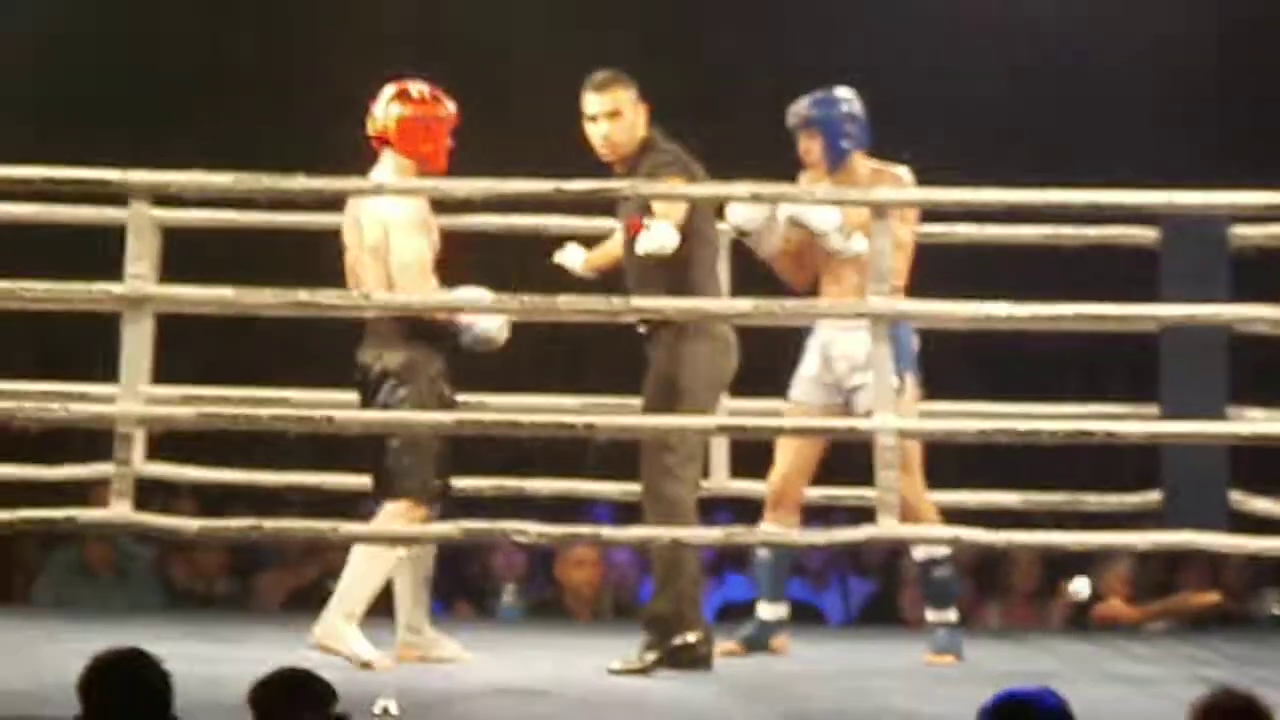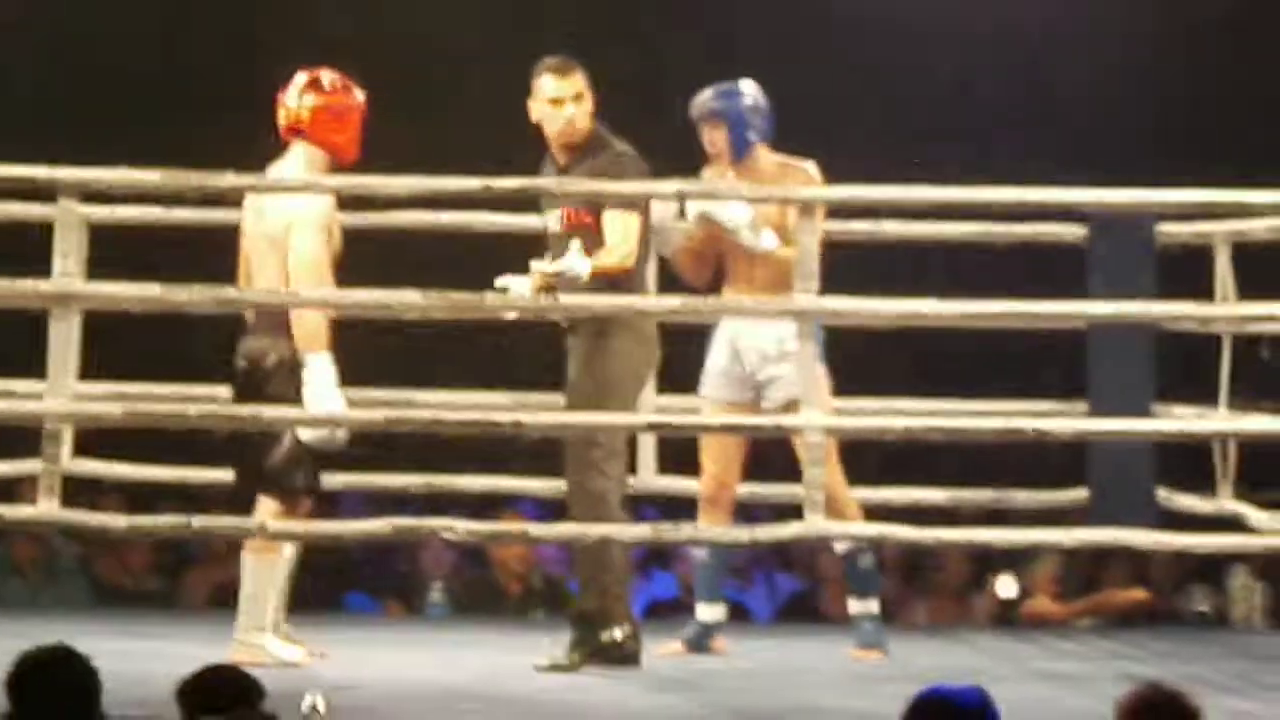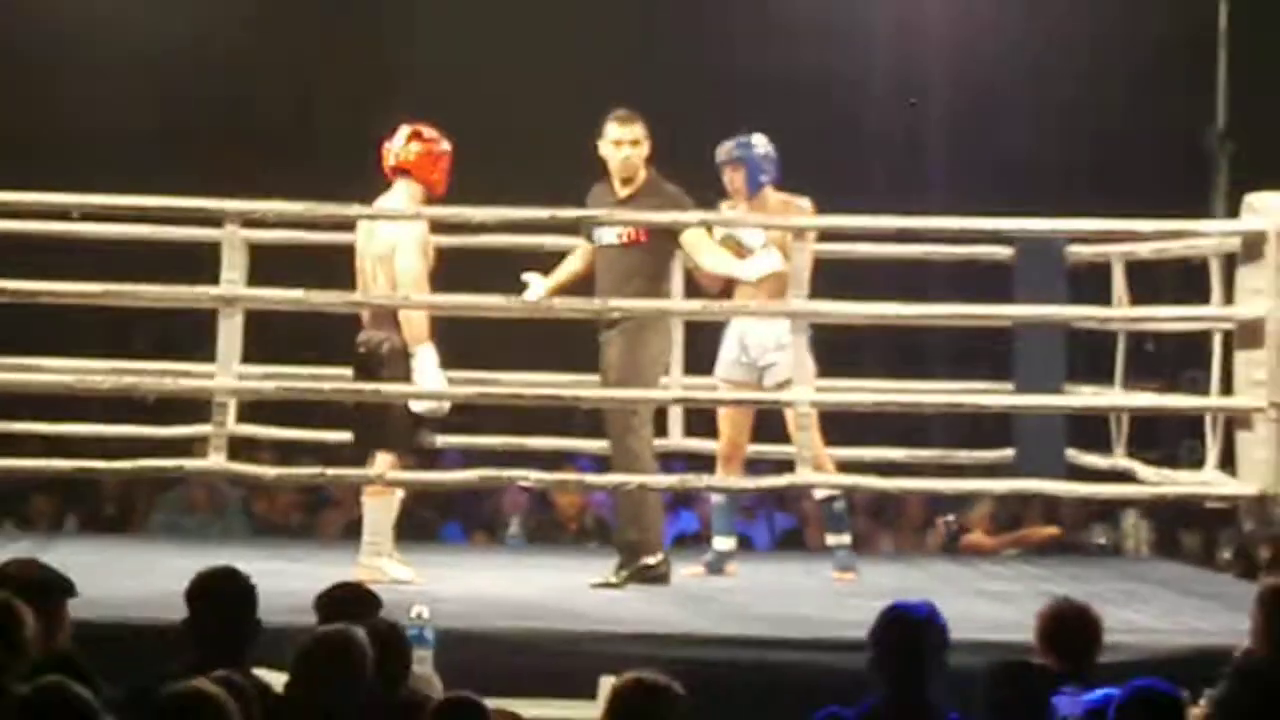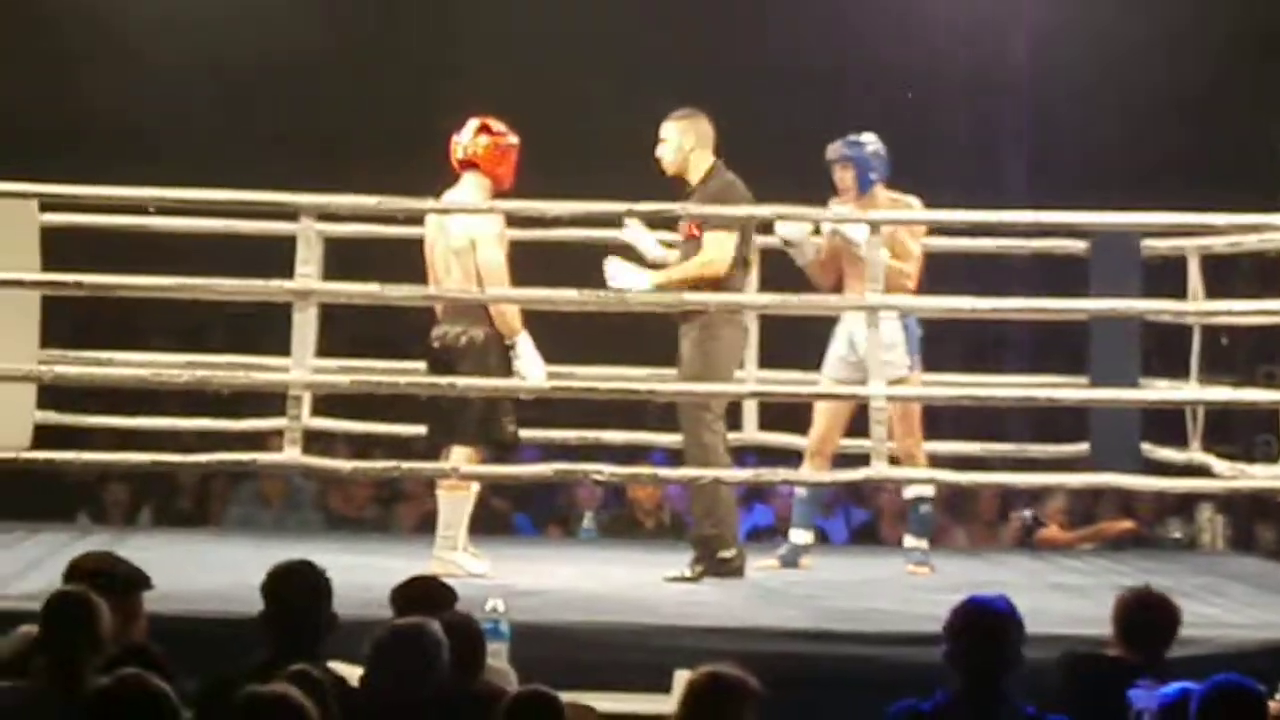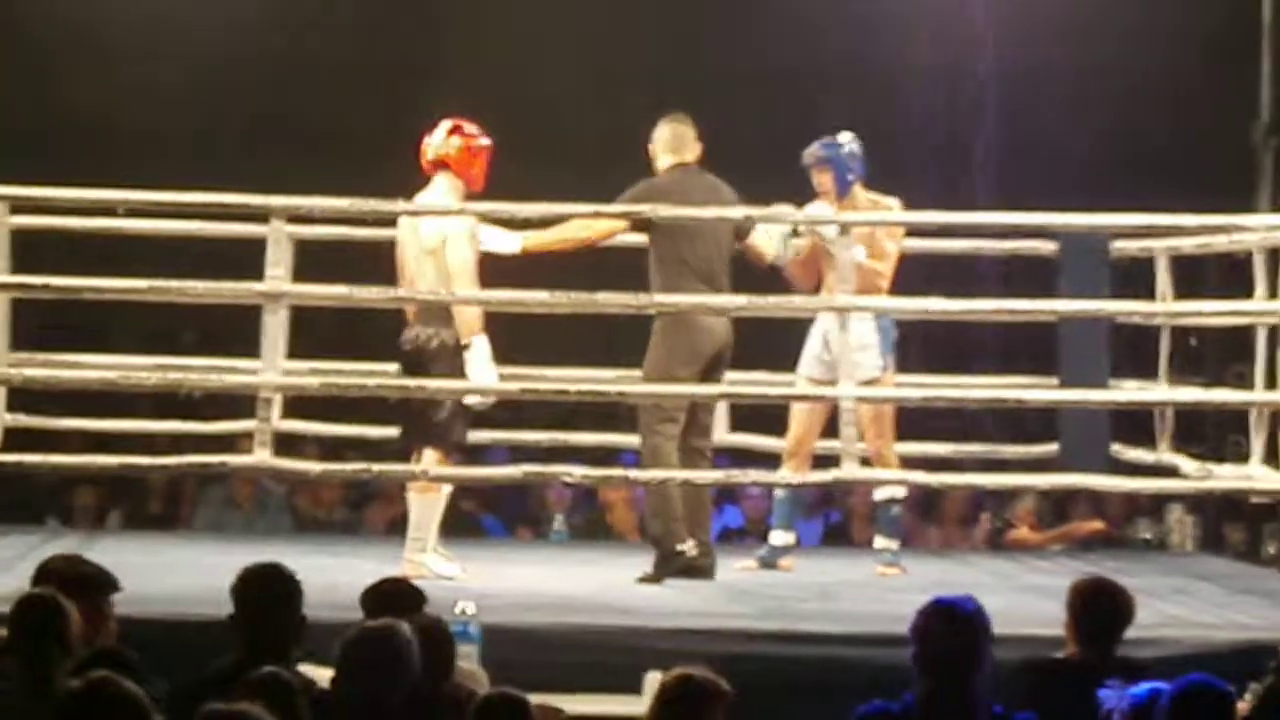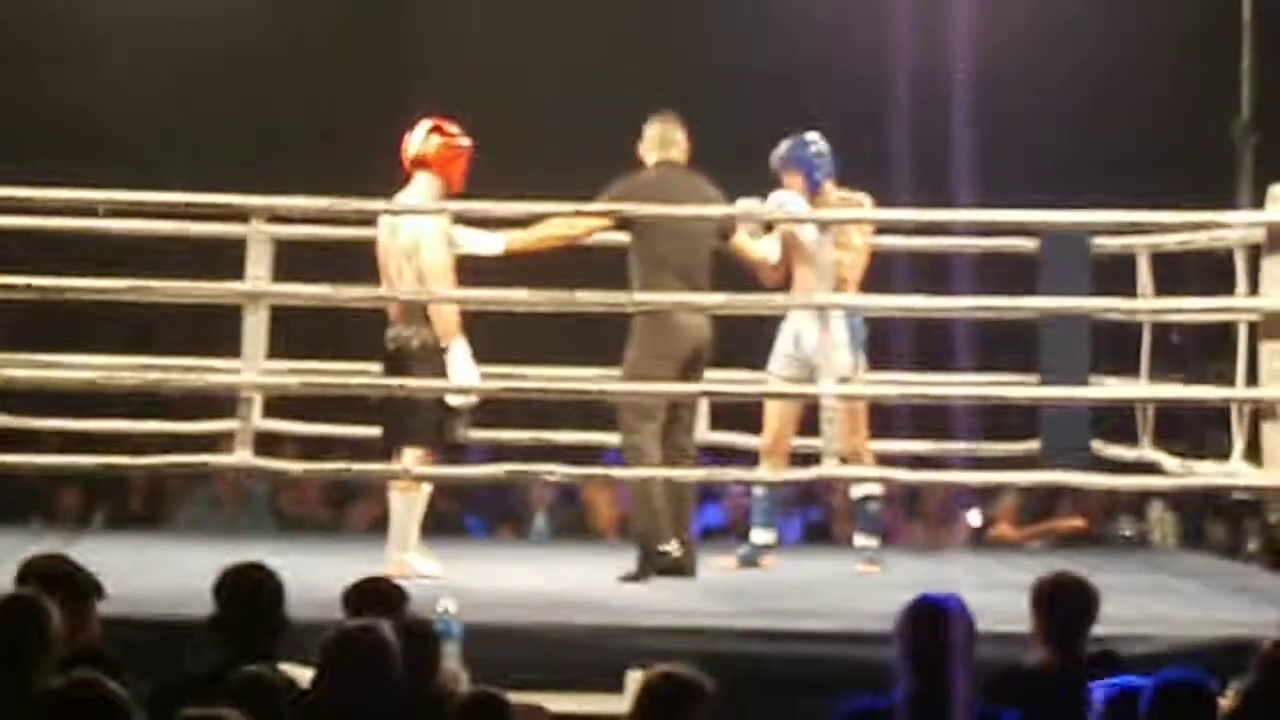
dt=0.4s
person 1, frame 1
left shoulder: (666, 164)
right shoulder: (631, 175)
left elbow: (671, 209)
left wrist: (663, 230)
right wrist: (589, 261)
left hip: (689, 337)
right hip: (677, 339)
left knee: (666, 480)
right knee: (669, 482)
left ankle: (676, 628)
right ankle: (686, 628)
person 1, frame 2
left shoulder: (617, 162)
right shoulder: (552, 165)
left elbow: (623, 250)
left wrist: (586, 266)
right wrist: (535, 281)
left hip: (613, 331)
right hip: (589, 333)
left knee: (592, 473)
right knee: (595, 475)
left ankle: (602, 626)
person 1, frame 3
left shoulder: (668, 198)
right shoulder: (598, 196)
left elbow: (704, 250)
left wrist: (743, 267)
right wrist: (549, 284)
left hip: (643, 328)
right hip: (611, 329)
left knee: (629, 437)
right knee: (626, 440)
left ankle: (644, 552)
right ankle: (646, 551)
person 1, frame 4
left shoulder: (724, 190)
right shoulder: (698, 193)
left elbow: (715, 262)
left wrist: (648, 278)
right wrist: (652, 249)
left hip: (715, 322)
right hip: (697, 322)
left knee: (703, 431)
right knee: (701, 433)
left ankle: (719, 547)
right ankle: (719, 547)
person 1, frame 5
left shoulder: (655, 191)
right shoulder: (723, 193)
left elbow: (587, 231)
right elbow: (764, 249)
left wrist: (517, 243)
right wrist: (775, 241)
left hip: (681, 323)
right hip: (717, 325)
left knee: (659, 432)
right knee: (696, 439)
left ankle: (673, 544)
right ankle: (698, 548)
person 1, frame 6
left shoulder: (637, 188)
right shoulder: (708, 194)
left elbow: (573, 229)
right elbow: (749, 248)
left wrist: (503, 244)
left hip: (659, 323)
right hip: (696, 325)
left knee: (641, 431)
right knee: (677, 436)
left ankle: (659, 544)
right ankle: (678, 546)
person 2, frame 1
left shoulder: (363, 200)
right shoulder: (404, 200)
right elbow: (414, 294)
left wrist: (448, 308)
right wrist: (469, 316)
left hip: (383, 350)
right hip: (408, 355)
left knee: (410, 494)
right knee: (410, 499)
person 2, frame 2
left shoulder: (266, 188)
right shoulder: (312, 196)
right elbow: (308, 290)
right wrist: (320, 372)
left hip: (259, 342)
right hip: (288, 350)
left knee: (290, 491)
right knee: (280, 495)
person 2, frame 3
left shoulder: (372, 216)
right shoulder: (409, 221)
right elbow: (411, 294)
right wrist: (424, 358)
left hip: (374, 336)
right hip: (398, 340)
left knee: (384, 449)
right knee: (391, 450)
left ankle: (380, 548)
right ankle: (373, 555)
person 2, frame 4
left shoulder: (440, 210)
right shoulder: (484, 214)
right elbow: (497, 288)
right wrist: (522, 345)
left hip: (447, 330)
right hip: (477, 334)
left knee: (456, 442)
right knee: (468, 443)
left ankle: (454, 541)
right ankle: (448, 549)
person 2, frame 5
left shoulder: (415, 209)
right shoulder: (456, 215)
right elbow: (464, 290)
right wrist: (478, 350)
left hip: (422, 332)
right hip: (447, 336)
left knee: (429, 444)
right knee: (441, 445)
left ankle: (425, 544)
right ankle: (419, 550)
person 2, frame 6
left shoulder: (395, 211)
right shoulder: (427, 213)
right elbow: (439, 289)
right wrist: (457, 351)
left hip: (401, 334)
right hip: (425, 338)
left knee: (409, 445)
right knee: (419, 446)
left ankle: (404, 545)
right ankle: (402, 550)
person 3, frame 1
left shoulder: (892, 183)
right shoulder: (811, 185)
left elbow: (894, 275)
left wrist: (835, 230)
right wrist: (760, 233)
left hip: (878, 340)
right hip: (824, 340)
left knee: (905, 491)
right knee: (782, 487)
person 3, frame 2
left shoulder: (798, 177)
right shoulder: (714, 181)
right elbow: (698, 274)
left wrist: (748, 228)
right wrist: (668, 231)
left hip: (787, 334)
right hip: (730, 334)
left knee: (826, 481)
right knee: (714, 488)
person 3, frame 3
left shoulder: (795, 210)
right shoulder: (729, 212)
left elbow: (801, 280)
right elbow: (714, 282)
left wrist: (759, 246)
left hip: (783, 331)
right hip: (739, 330)
left knee: (809, 444)
right knee: (728, 449)
left ankle: (841, 545)
right ankle: (720, 551)
person 3, frame 4
left shoulder: (904, 208)
right shoulder: (839, 210)
left elbow: (908, 278)
left wrist: (865, 242)
right wrist: (800, 245)
left hip: (891, 328)
right hip: (849, 327)
left knee: (908, 445)
right knee: (818, 442)
left ankle: (918, 546)
right ankle: (797, 544)
person 3, frame 5
left shoulder: (883, 209)
right shoulder: (820, 211)
left elbow: (881, 279)
left wrist: (842, 240)
left hip: (867, 327)
right hip: (825, 326)
left knee: (880, 446)
right knee: (796, 443)
left ankle: (889, 547)
right ankle: (779, 544)
person 3, frame 6
left shoulder: (854, 205)
right shoulder: (792, 210)
left elbow: (847, 273)
right elbow: (773, 275)
left wrist: (808, 229)
left hip: (837, 325)
right hip: (796, 324)
left knee: (853, 444)
right knee: (772, 442)
left ankle: (868, 543)
right ankle: (760, 542)
